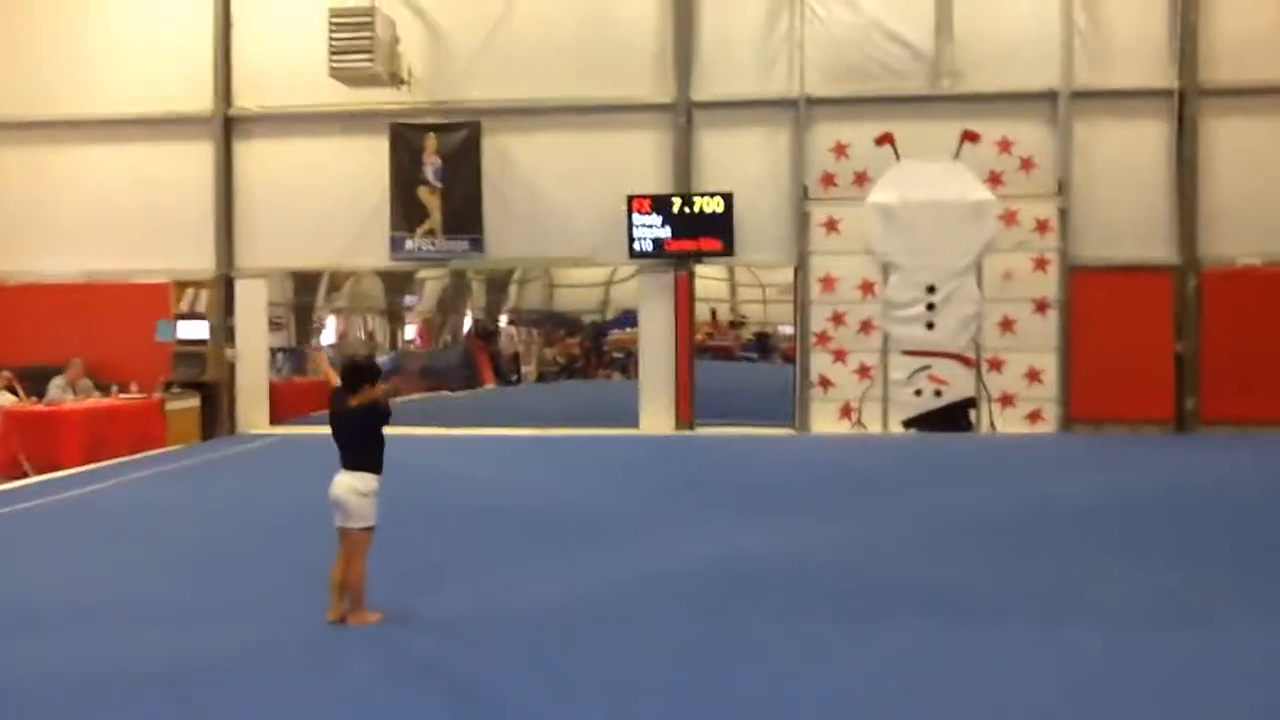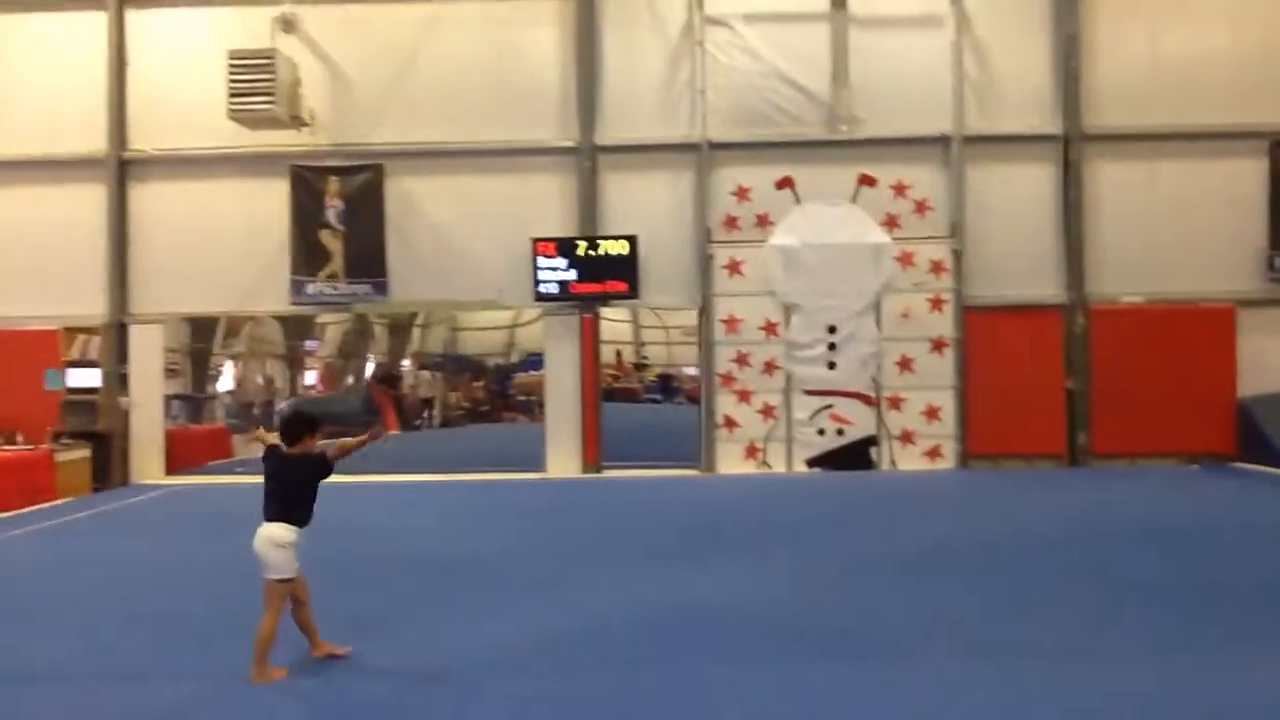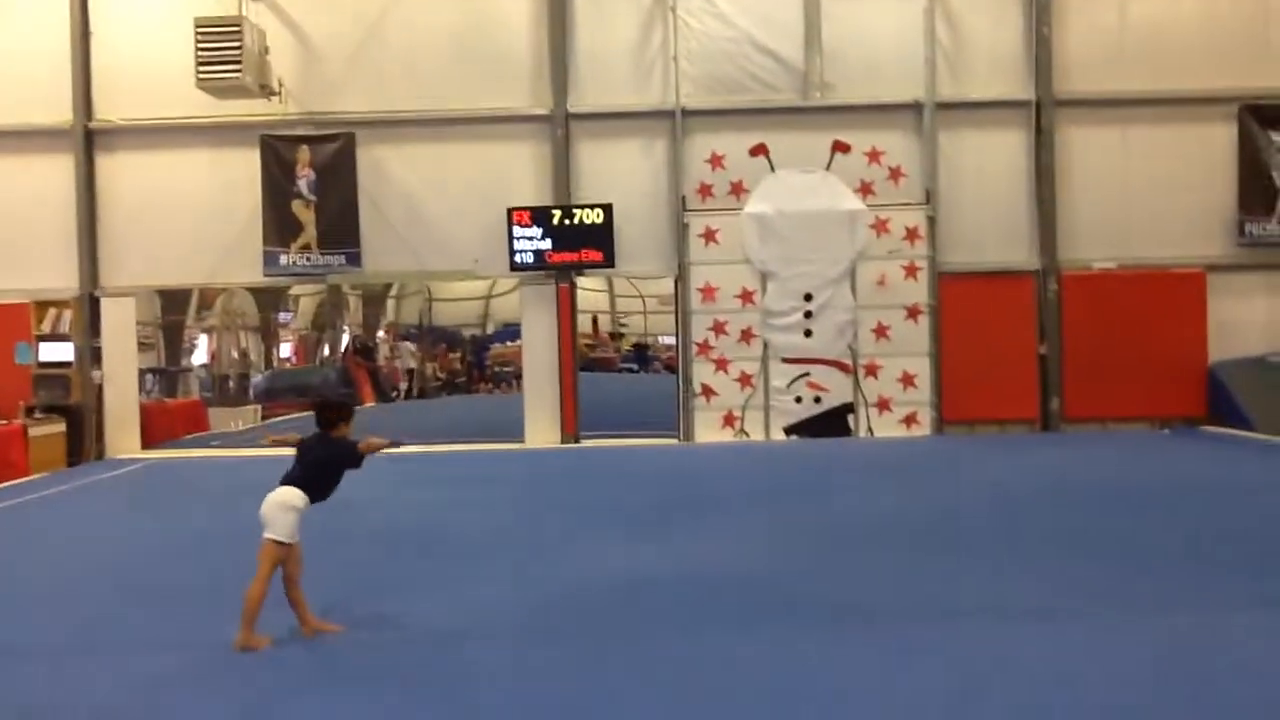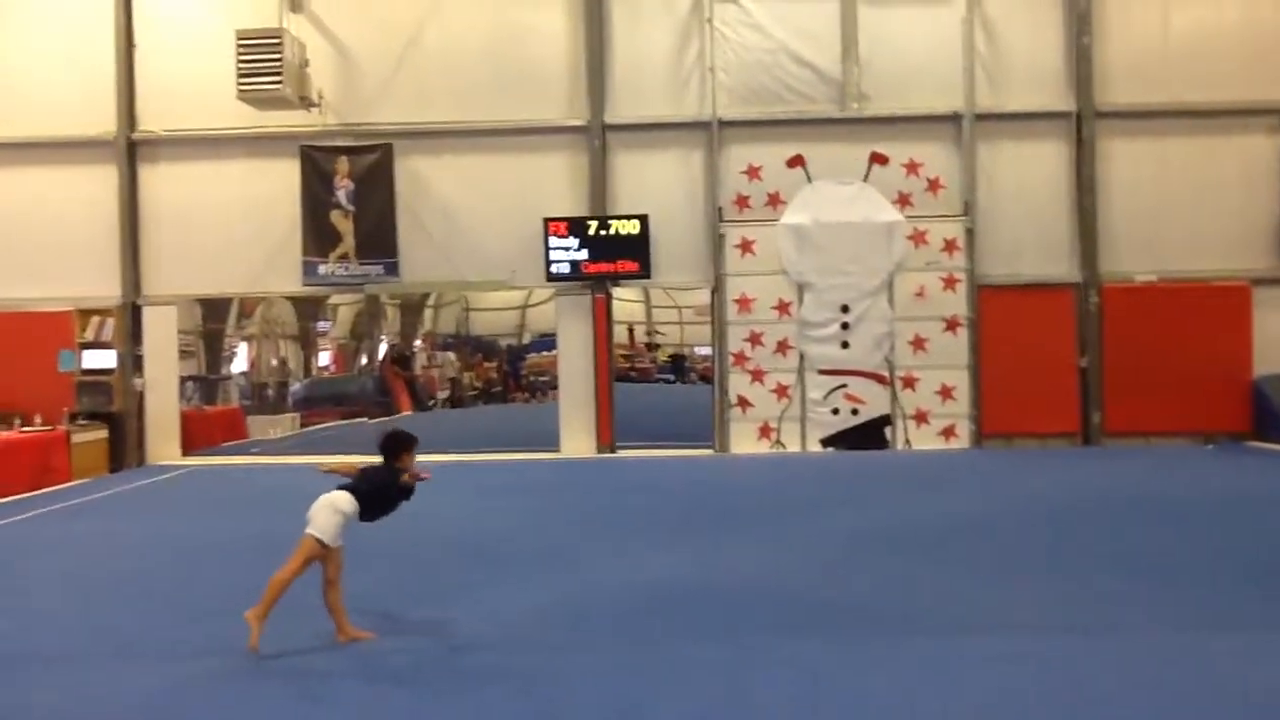
dt=0.4s
person 1, frame 1
left shoulder: (339, 408)
right shoulder: (369, 413)
left elbow: (333, 378)
right elbow: (382, 395)
left wrist: (320, 357)
left hip: (341, 483)
right hip: (360, 487)
left knee: (344, 554)
right knee: (358, 556)
left ankle: (337, 608)
right ankle: (357, 613)
person 1, frame 2
left shoulder: (275, 456)
right shoulder: (307, 464)
left elbow: (269, 439)
right elbow: (337, 449)
left wrist: (261, 435)
right wrist: (366, 439)
left hip: (271, 535)
right hip: (279, 538)
left knee: (301, 597)
right knee: (274, 609)
left ankle: (318, 646)
right ankle: (260, 670)
person 1, frame 3
left shoulder: (313, 442)
right shoulder: (339, 448)
left elbow: (293, 439)
right elbow: (364, 446)
left wrist: (275, 439)
right wrist: (385, 443)
left hip: (280, 501)
right hip: (287, 504)
left knee: (293, 571)
right knee: (264, 574)
left ankle: (308, 622)
right ankle: (246, 635)
person 1, frame 4
left shoulder: (378, 472)
right shoulder: (393, 478)
left elbow: (352, 470)
right elbow: (405, 478)
left wrist: (331, 468)
right wrist: (414, 477)
left hip: (328, 505)
right hip: (335, 508)
left knee: (332, 577)
right knee: (296, 566)
left ankle: (344, 629)
right ankle: (258, 614)
